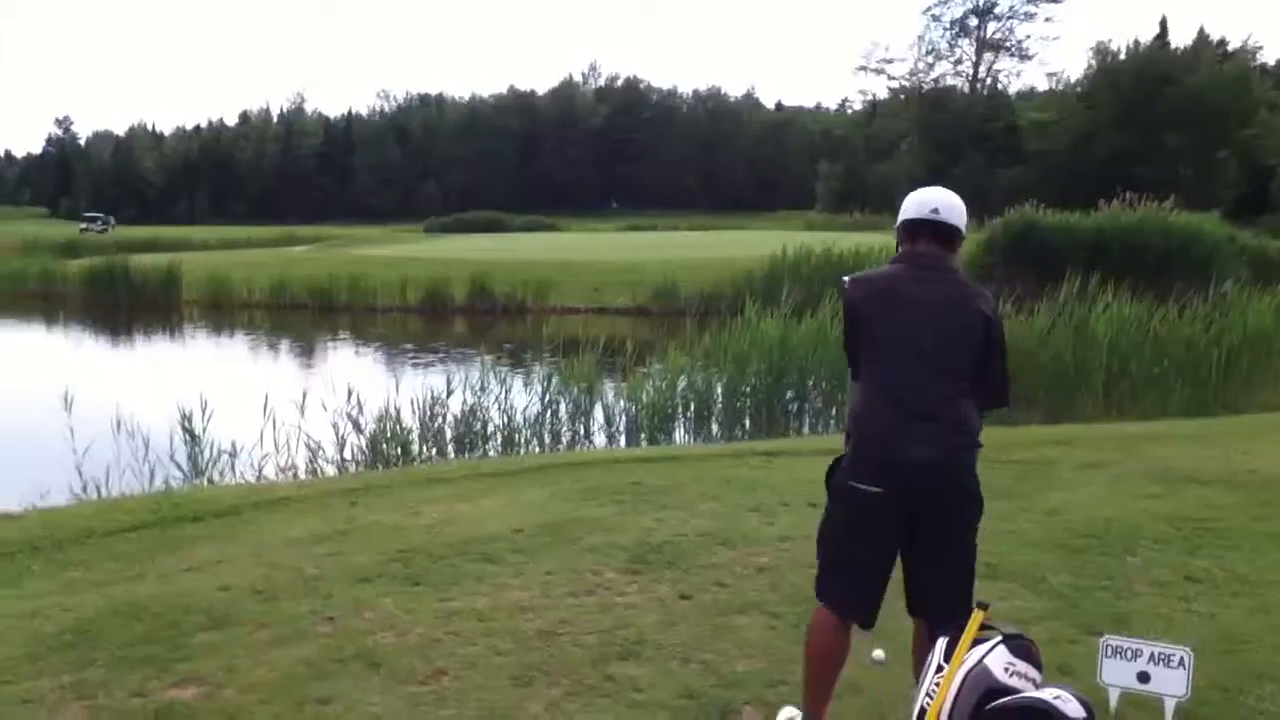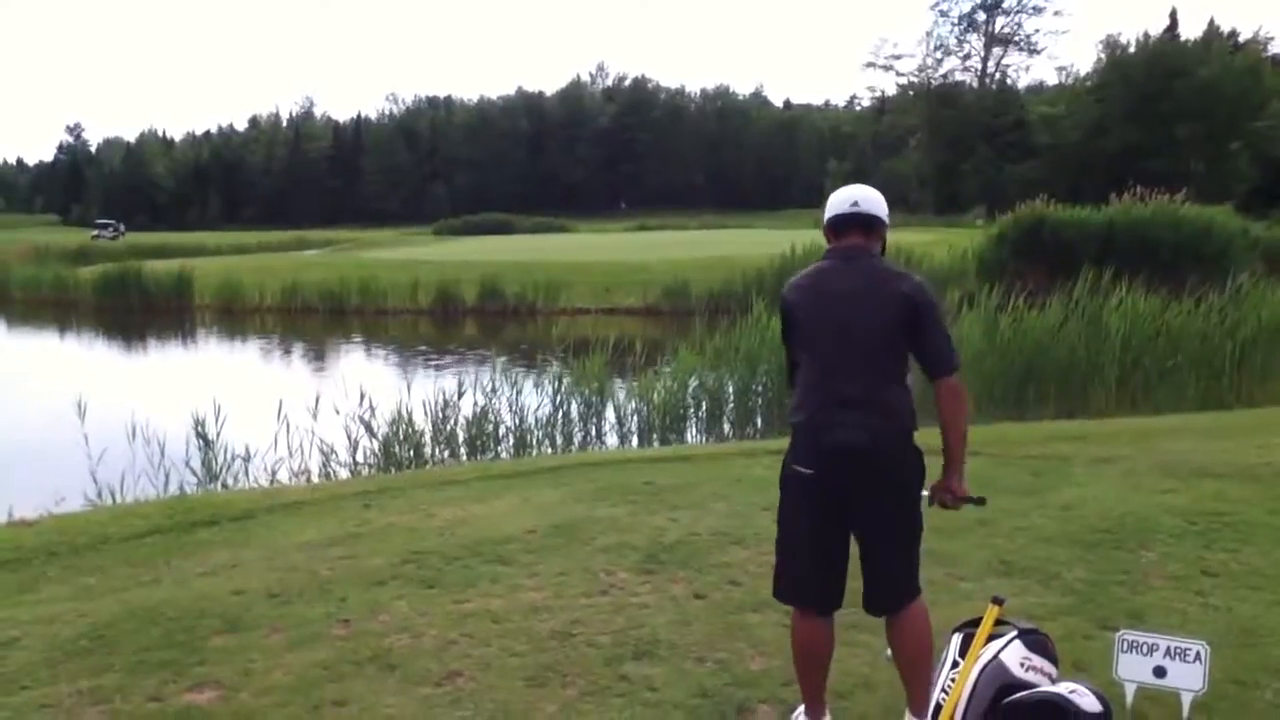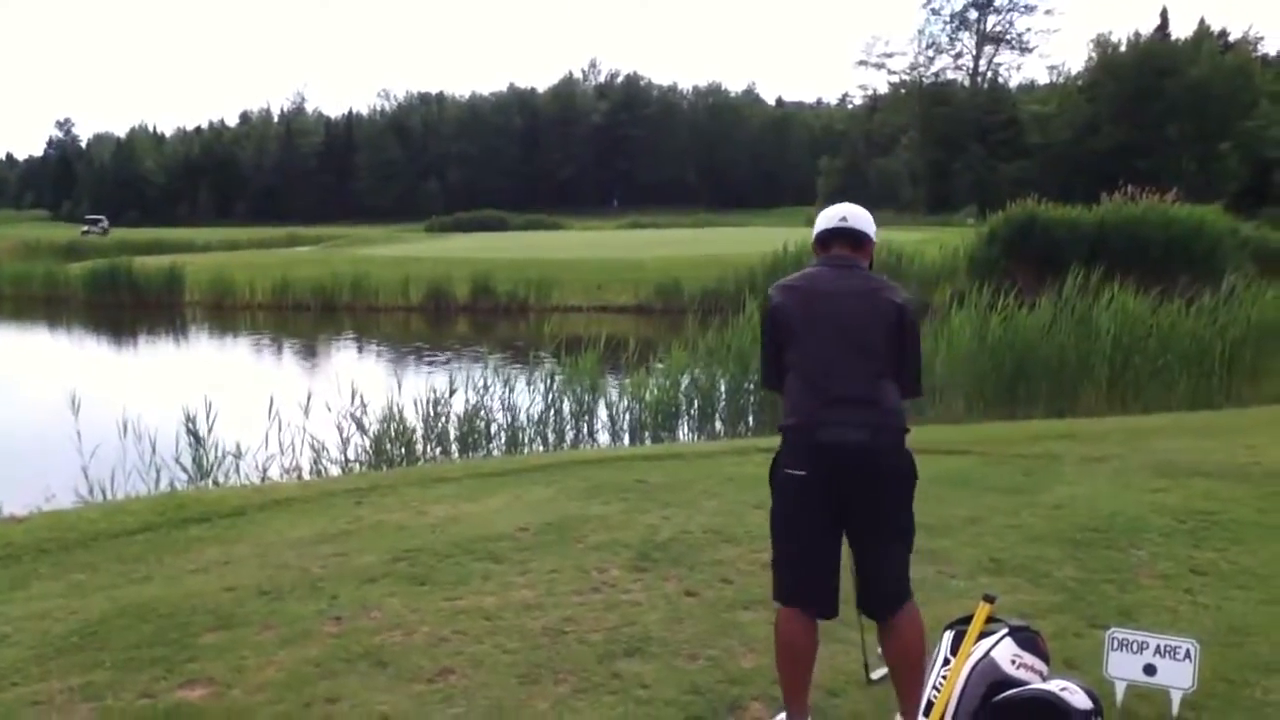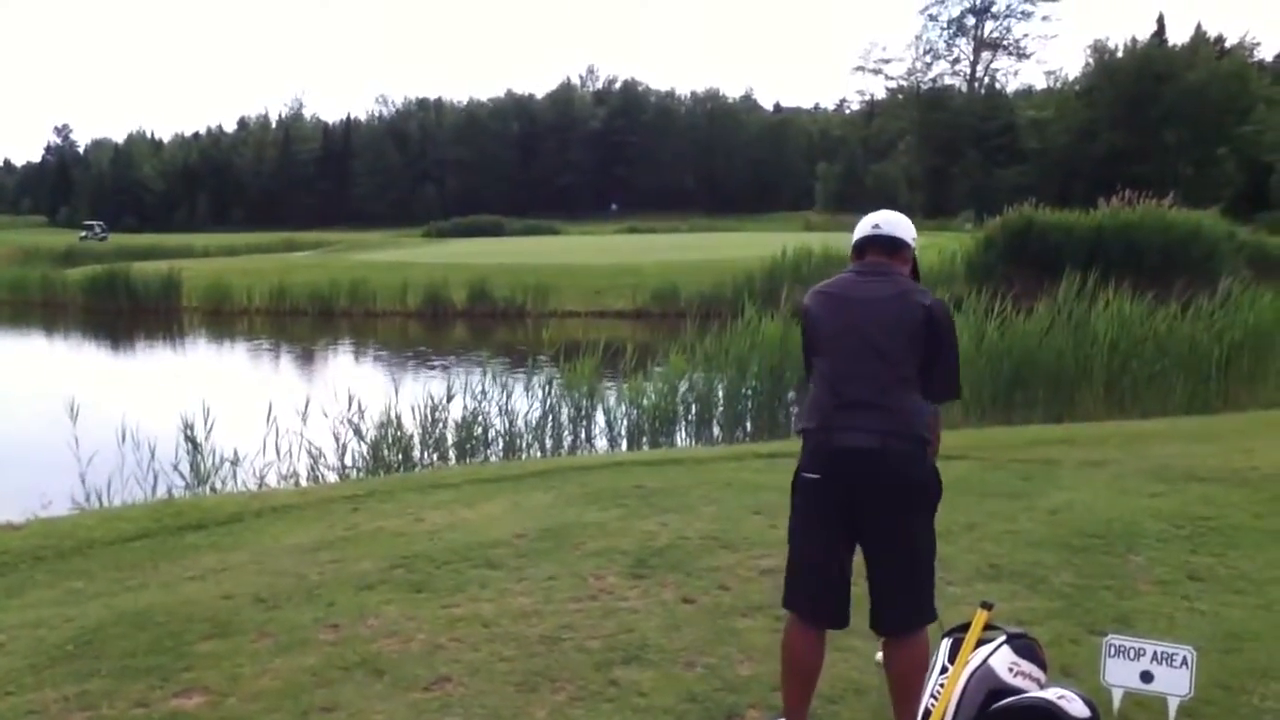
dt=0.7s
person 1, frame 1
left shoulder: (862, 291)
right shoulder: (980, 306)
right elbow: (989, 398)
left hip: (874, 465)
right hip: (950, 470)
left knee: (838, 602)
right knee: (940, 615)
person 1, frame 2
left shoulder: (796, 293)
right shoulder: (908, 290)
right elbow: (947, 381)
right wrist: (954, 468)
left hip: (814, 453)
right hip: (887, 454)
left knee: (811, 599)
right knee: (902, 594)
person 1, frame 3
left shoulder: (782, 296)
right shoulder: (895, 300)
right elbow: (906, 387)
left hip: (807, 454)
right hip: (881, 453)
left knee: (797, 599)
right knee: (894, 596)
person 1, frame 4
left shoulder: (818, 300)
right shoulder: (928, 306)
right elbow: (934, 402)
right wrist: (918, 465)
left hip: (826, 460)
right hip: (900, 463)
left knee: (808, 608)
right knee: (905, 617)
